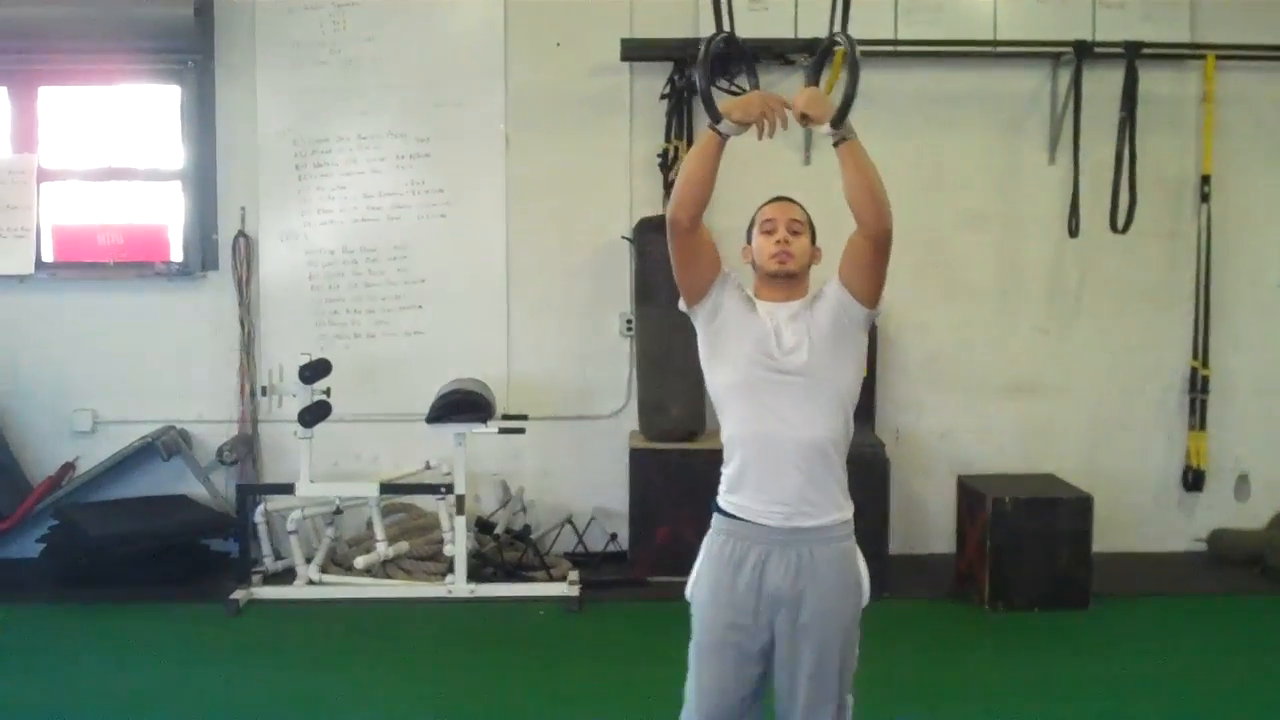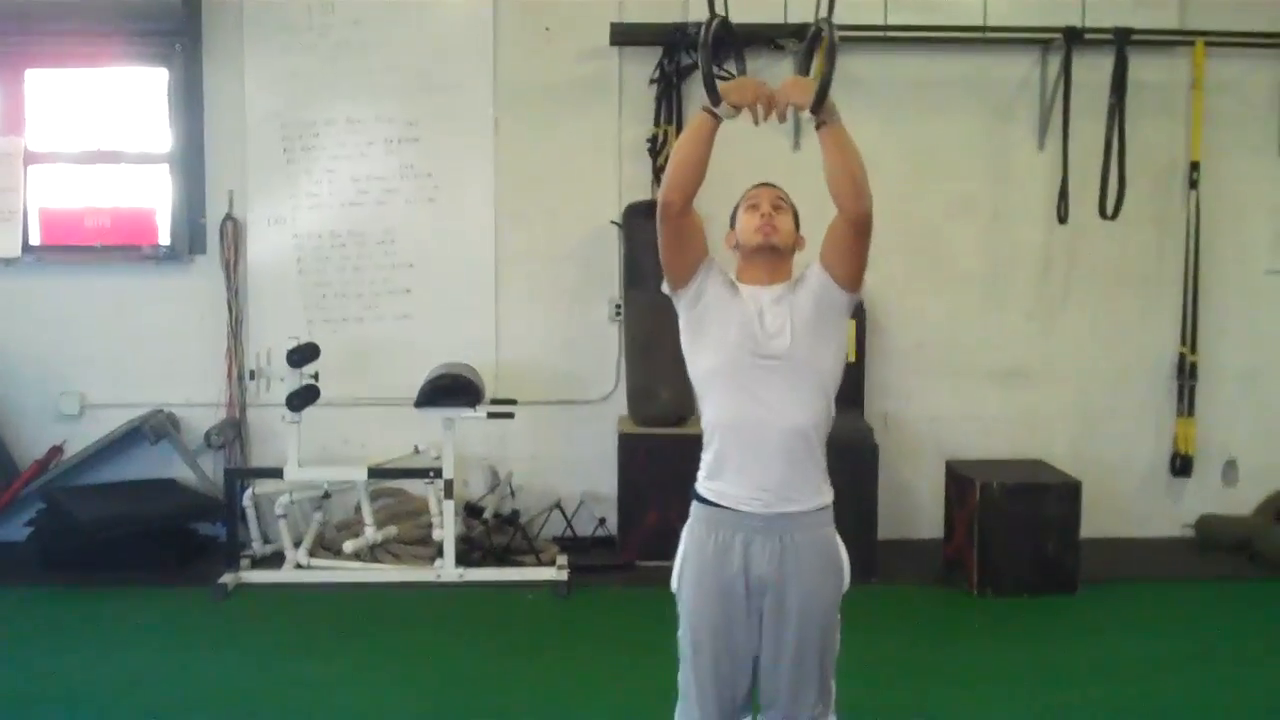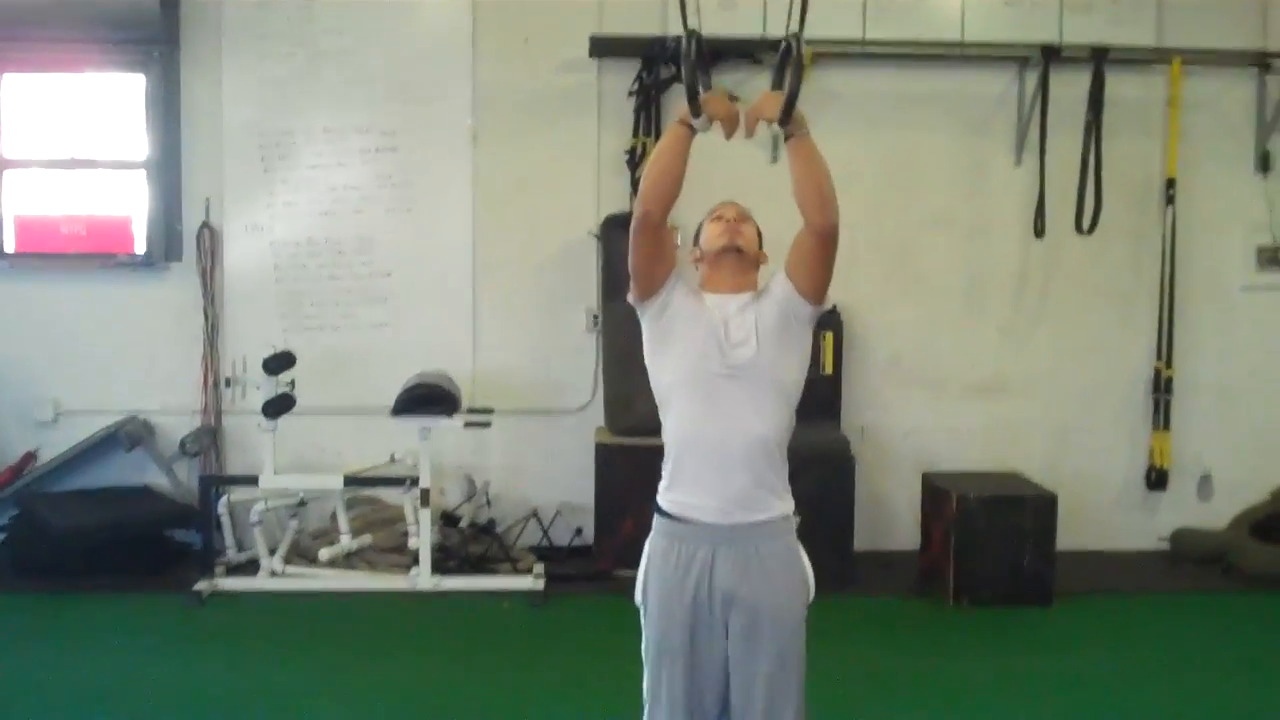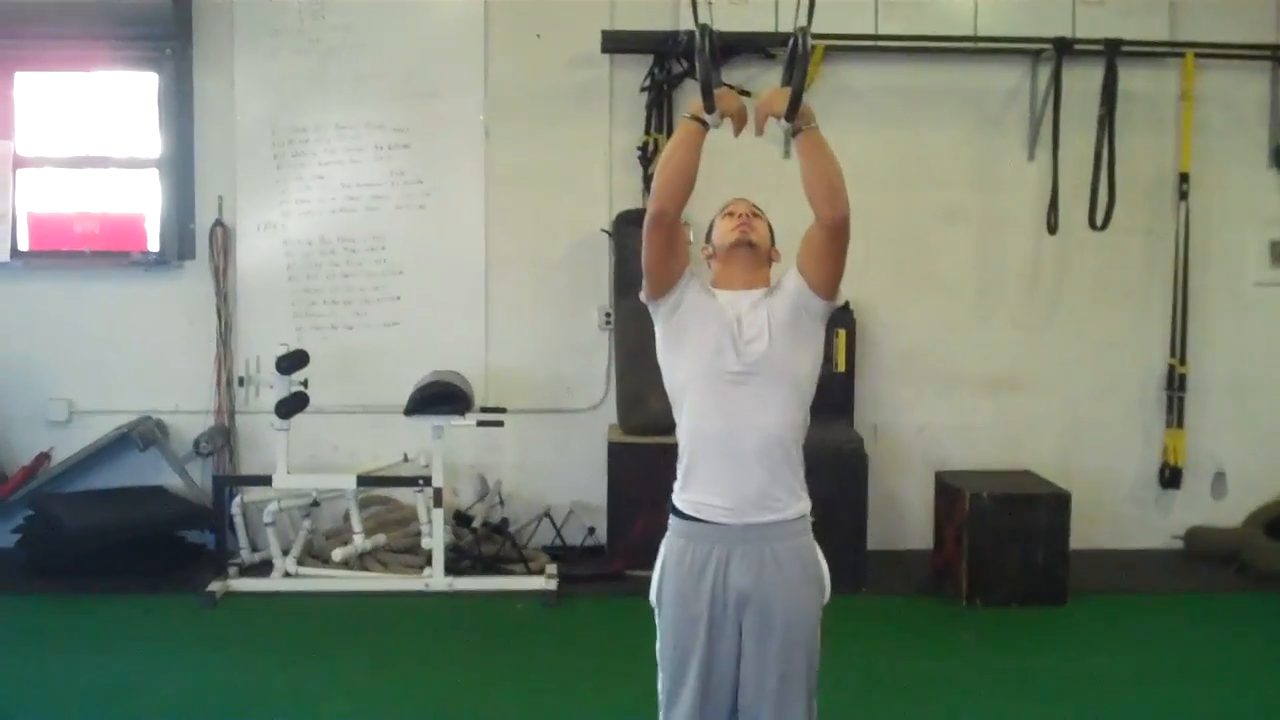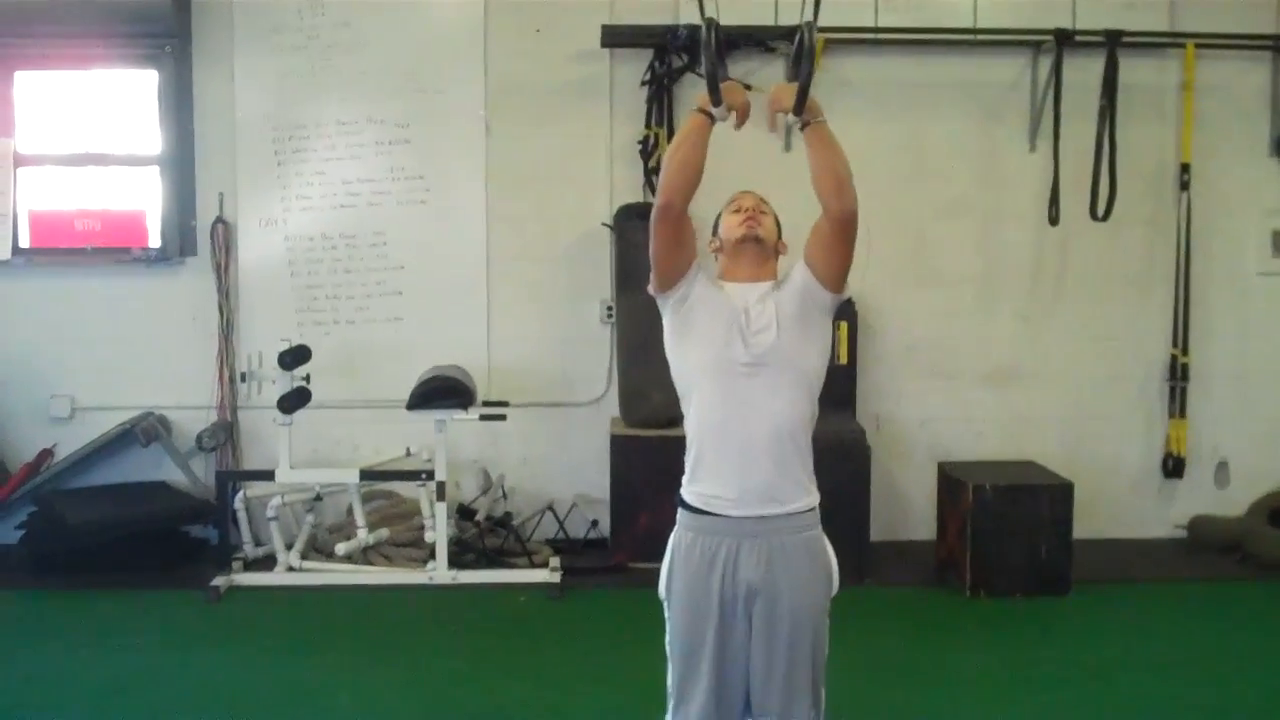
dt=0.2s
person 1, frame 1
left shoulder: (841, 314)
right shoulder: (720, 312)
left elbow: (877, 225)
right elbow: (681, 219)
left wrist: (840, 128)
right wrist: (722, 125)
left hip: (823, 545)
right hip: (739, 540)
person 1, frame 2
left shoulder: (821, 298)
right shoulder: (703, 296)
left elbow: (856, 210)
right elbow: (672, 202)
left wrist: (824, 113)
right wrist: (715, 109)
left hip: (803, 529)
right hip: (719, 525)
person 1, frame 3
left shoulder: (786, 309)
right shoulder: (667, 307)
left elbow: (823, 222)
right elbow: (648, 213)
left wrist: (794, 126)
right wrist: (689, 119)
left hip: (766, 542)
right hip: (682, 539)
person 1, frame 4
left shoulder: (799, 306)
right shoulder: (679, 304)
left elbow: (833, 214)
right elbow: (662, 209)
left wrist: (802, 122)
right wrist: (699, 115)
left hip: (783, 542)
right hip: (697, 539)
person 1, frame 5
left shoulder: (806, 299)
right shoulder: (687, 297)
left elbow: (842, 208)
right elbow: (669, 201)
left wrist: (810, 116)
right wrist: (705, 110)
left hip: (790, 534)
right hip: (706, 533)
